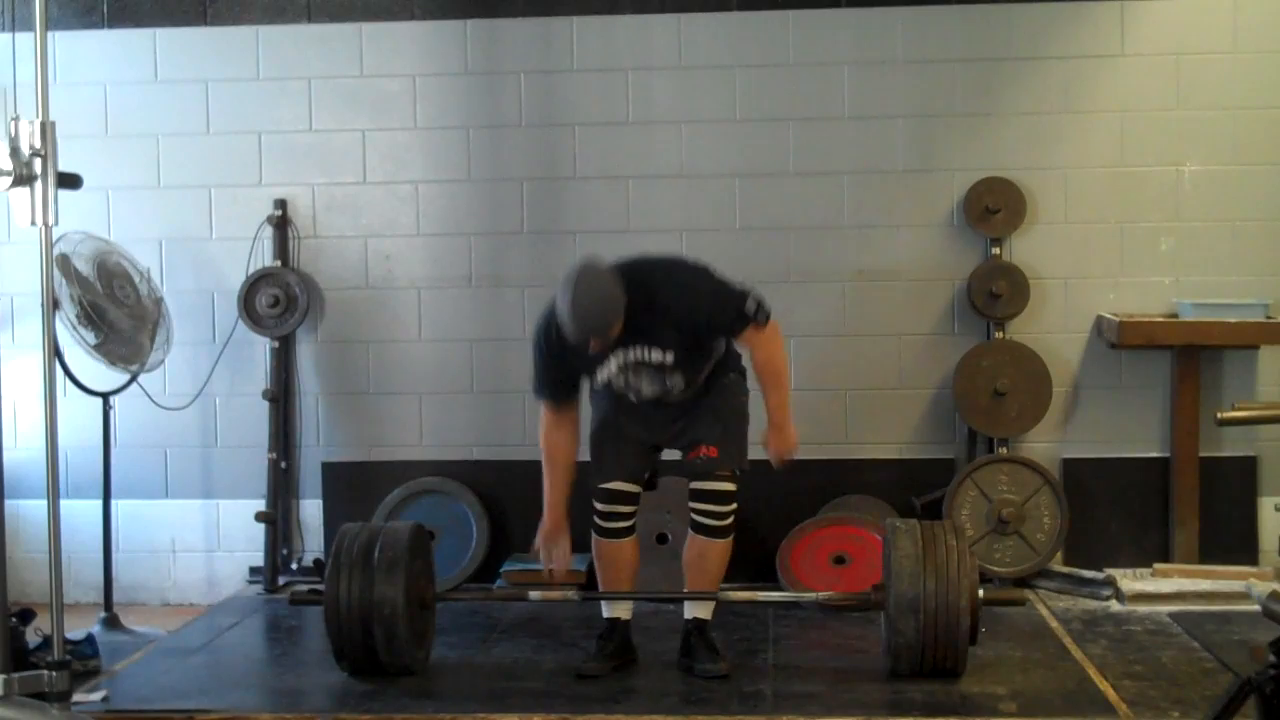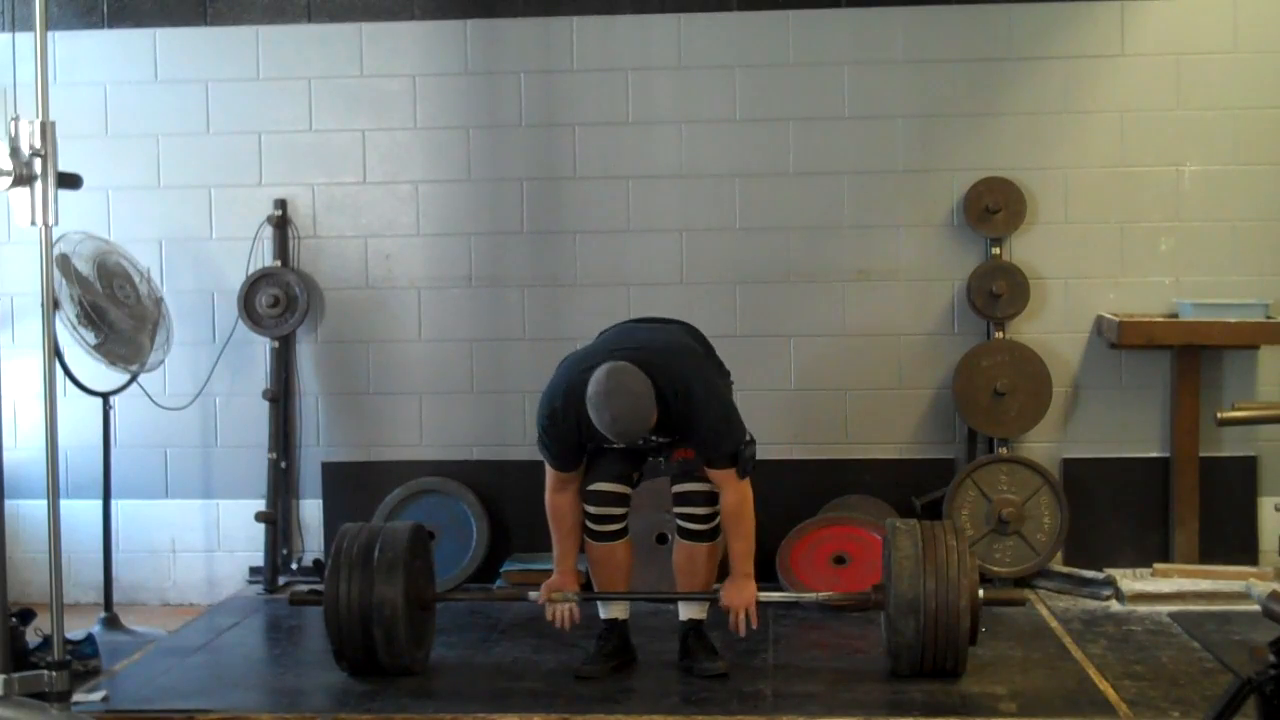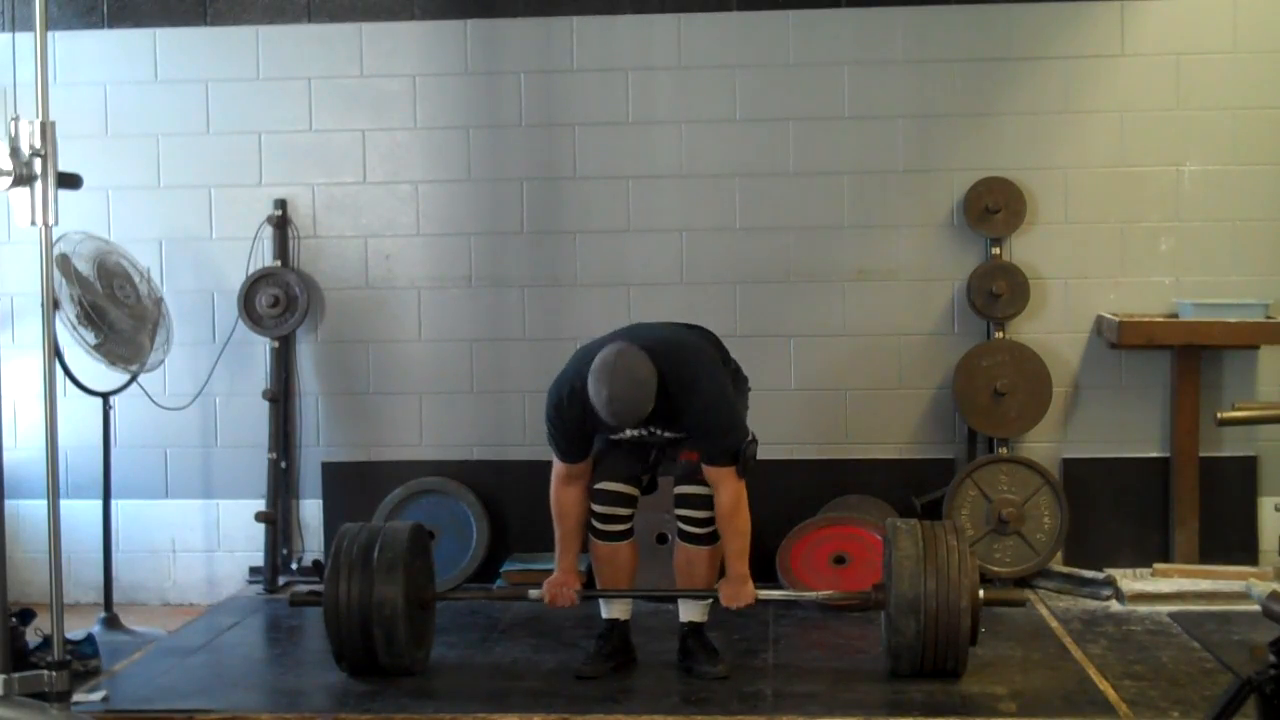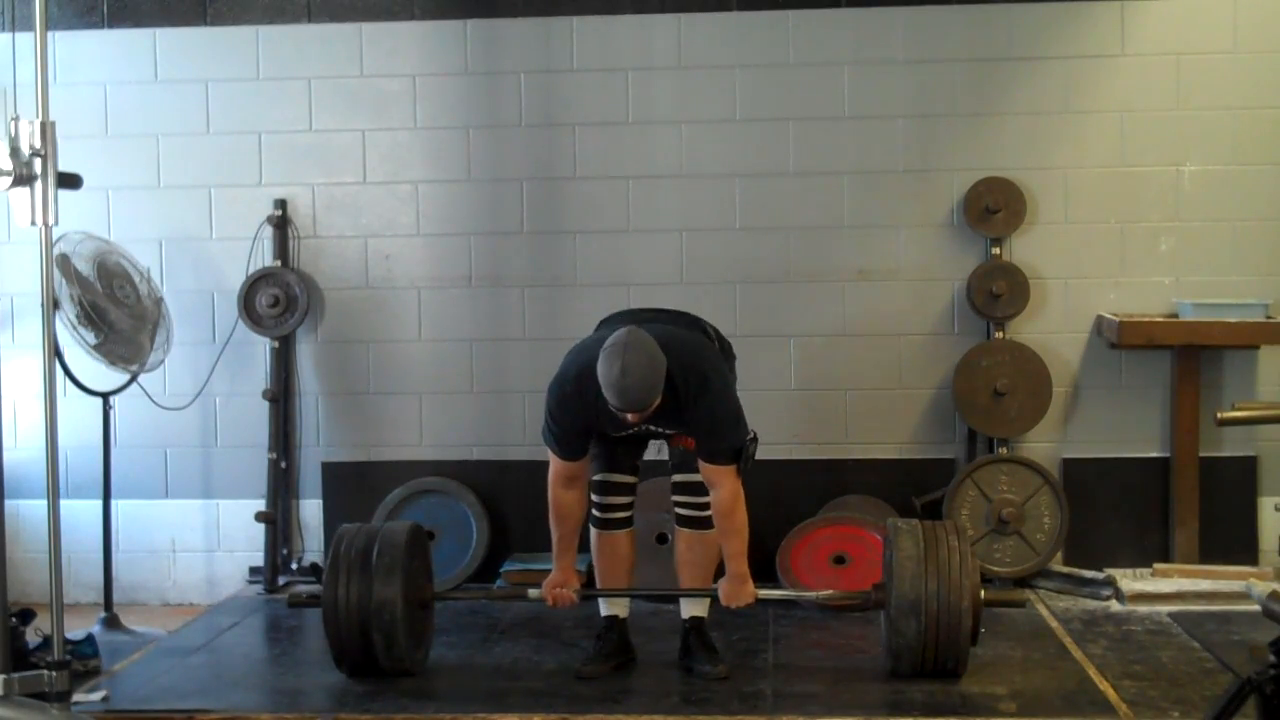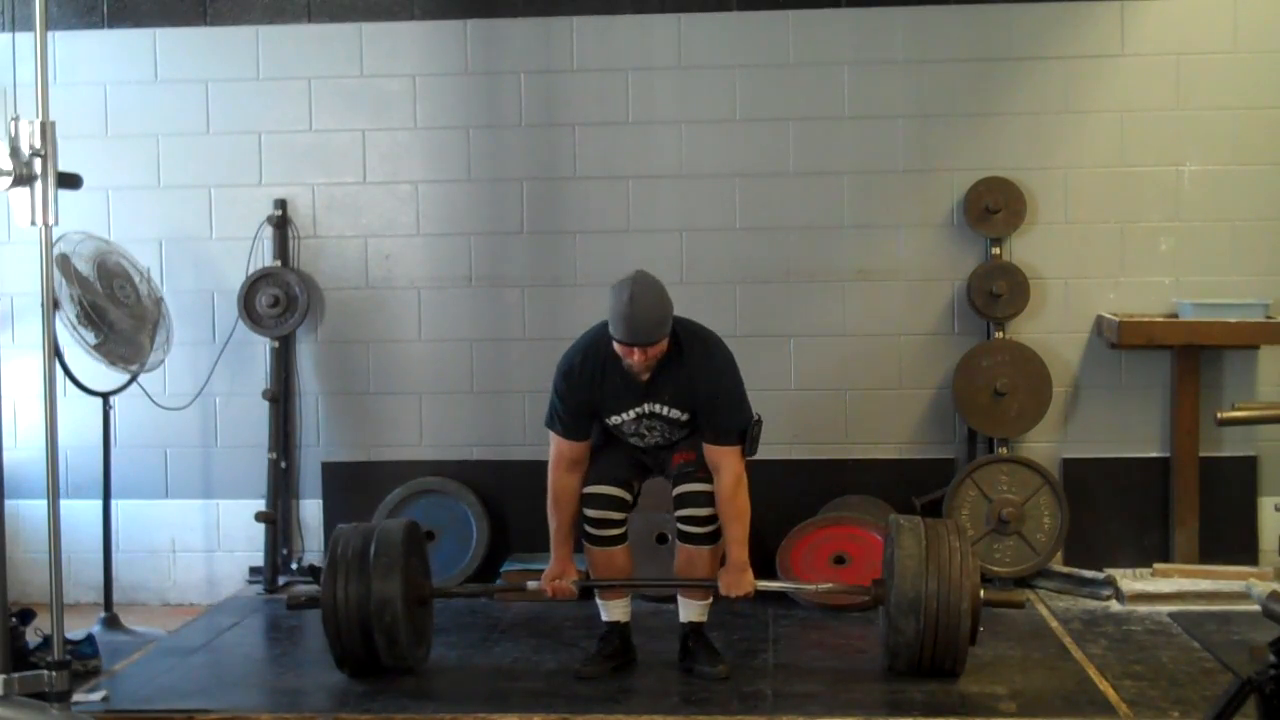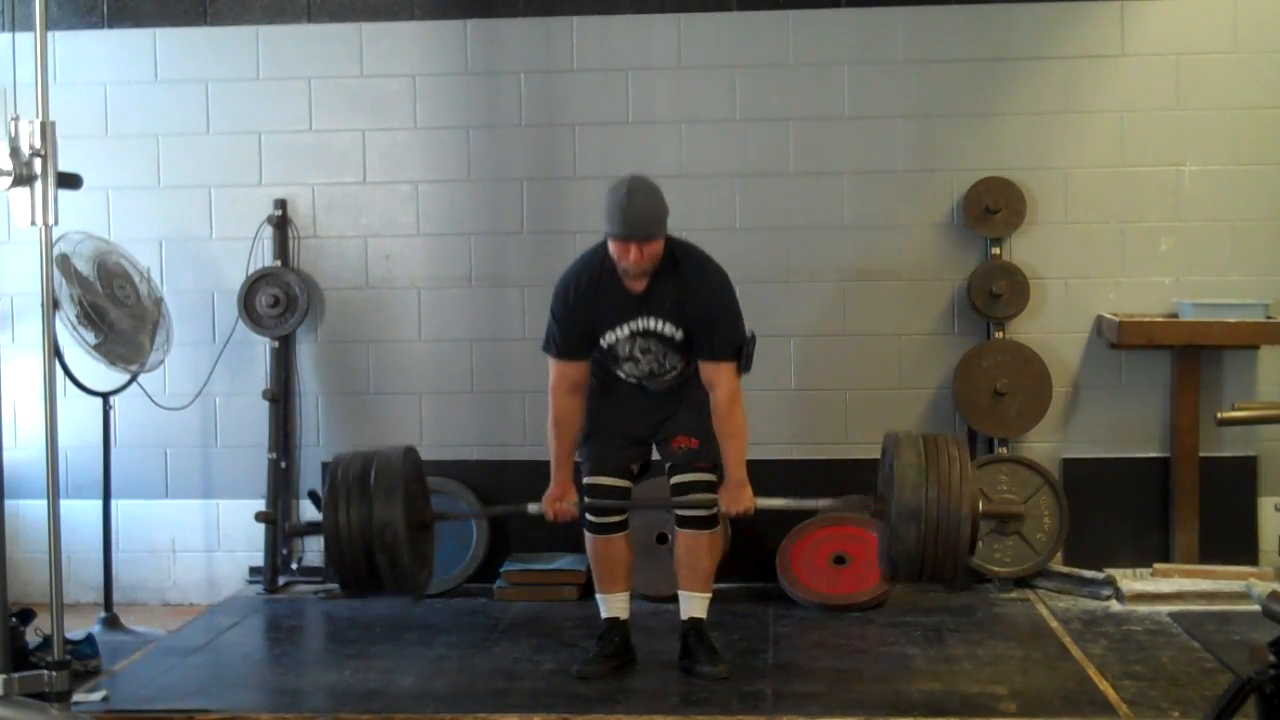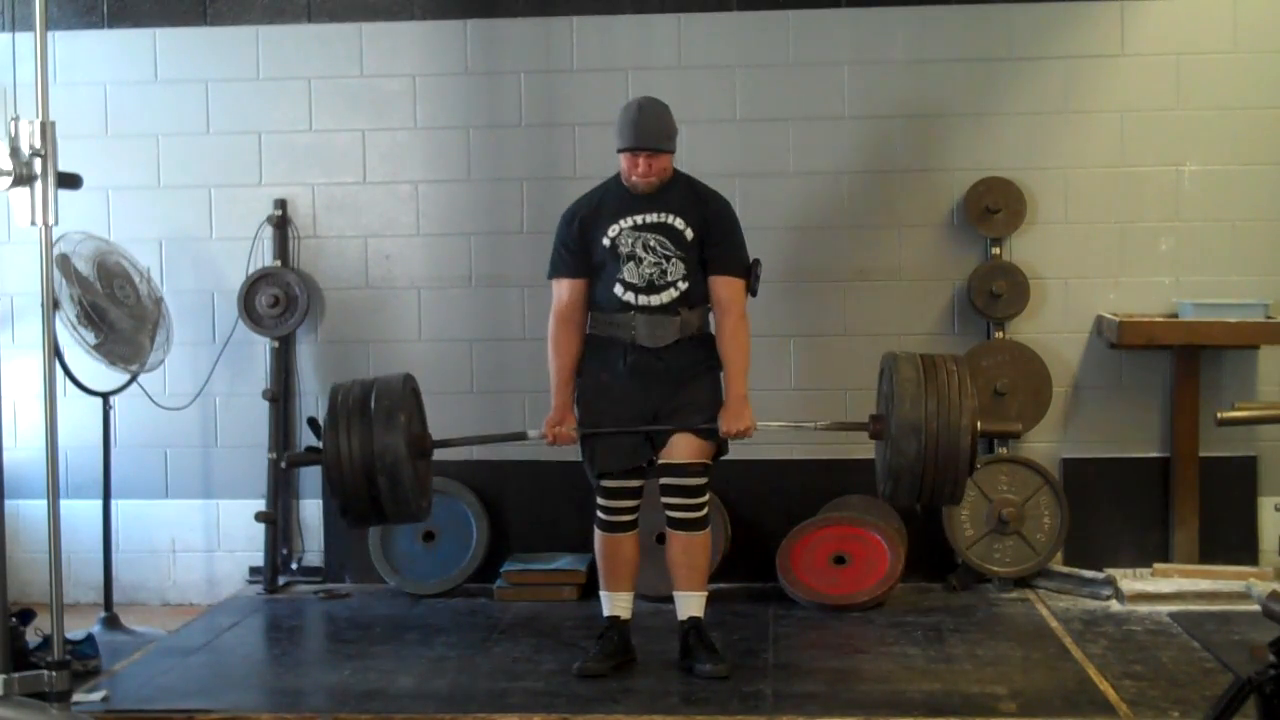
dt=0.7s
person 1, frame 1
left shoulder: (682, 289)
right shoulder: (555, 335)
left elbow: (761, 331)
right elbow: (558, 422)
left wrist: (780, 423)
right wrist: (555, 516)
left hip: (708, 393)
right hip: (625, 401)
left knee: (713, 501)
right knee: (611, 504)
left ankle: (697, 635)
right ankle: (615, 636)
person 1, frame 2
left shoulder: (701, 397)
right shoulder: (562, 405)
left elbow: (734, 488)
right elbow: (562, 487)
left wrist: (742, 576)
right wrist: (564, 572)
left hip: (688, 389)
left knee: (698, 504)
right knee: (600, 504)
left ankle: (693, 634)
right ankle: (615, 635)
person 1, frame 3
left shoulder: (707, 389)
right shoulder: (569, 394)
left elbow: (729, 487)
right elbow: (570, 480)
left wrist: (738, 576)
right wrist: (565, 568)
left hip: (708, 406)
left knee: (698, 511)
right knee: (607, 508)
left ankle: (693, 635)
right ankle: (615, 635)
person 1, frame 4
left shoulder: (706, 380)
right shoulder: (571, 386)
left elbow: (723, 487)
right elbow: (567, 482)
left wrist: (737, 574)
right wrist: (563, 567)
left hip: (691, 380)
left knee: (696, 499)
right knee: (608, 500)
left ankle: (694, 633)
right ankle: (614, 633)
person 1, frame 5
left shoulder: (708, 359)
right shoulder: (581, 364)
left elbow: (727, 469)
right elbow: (567, 465)
left wrist: (738, 562)
right wrist: (560, 557)
left hip: (693, 438)
right hip: (617, 438)
left knee: (700, 511)
right knee: (597, 512)
left ankle: (693, 635)
right ankle: (615, 635)
person 1, frame 6
left shoulder: (704, 279)
right shoulder: (578, 286)
left elbow: (723, 387)
right elbow: (567, 388)
left wrist: (736, 480)
right wrist: (561, 479)
left hip: (688, 389)
right hip: (615, 390)
left knee: (696, 498)
right knee: (602, 501)
left ankle: (694, 633)
right ankle: (615, 633)
person 1, frame 7
left shoulder: (708, 208)
right shoulder: (585, 213)
left elbow: (730, 307)
right elbow: (567, 311)
left wrist: (737, 396)
right wrist: (560, 401)
left hip: (688, 369)
right hip: (610, 369)
left knee: (686, 502)
right knee: (615, 505)
left ankle: (692, 631)
right ankle: (616, 631)
